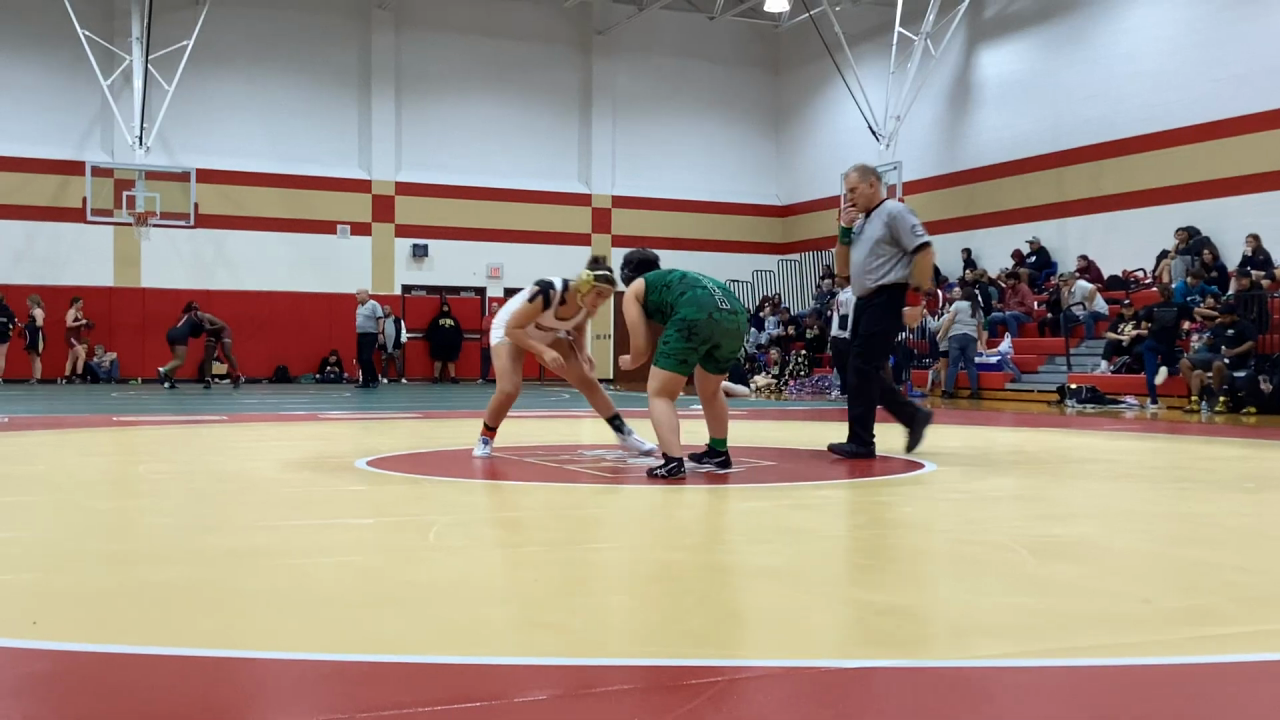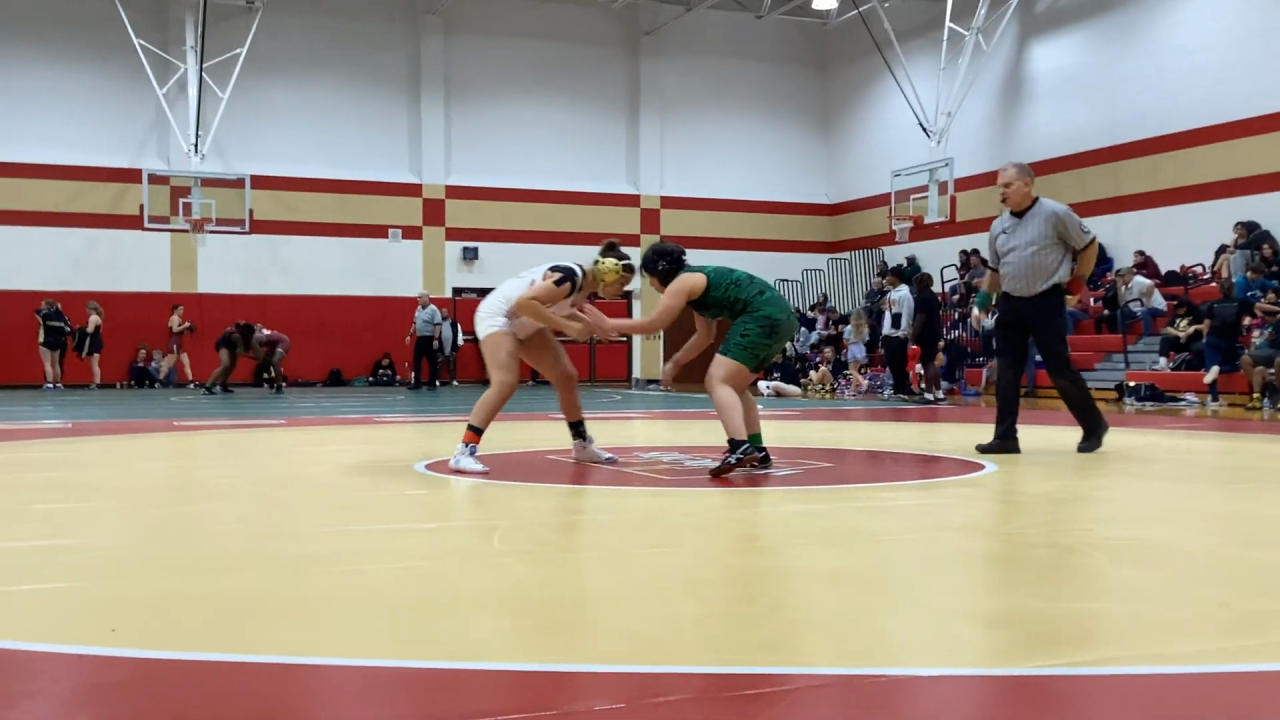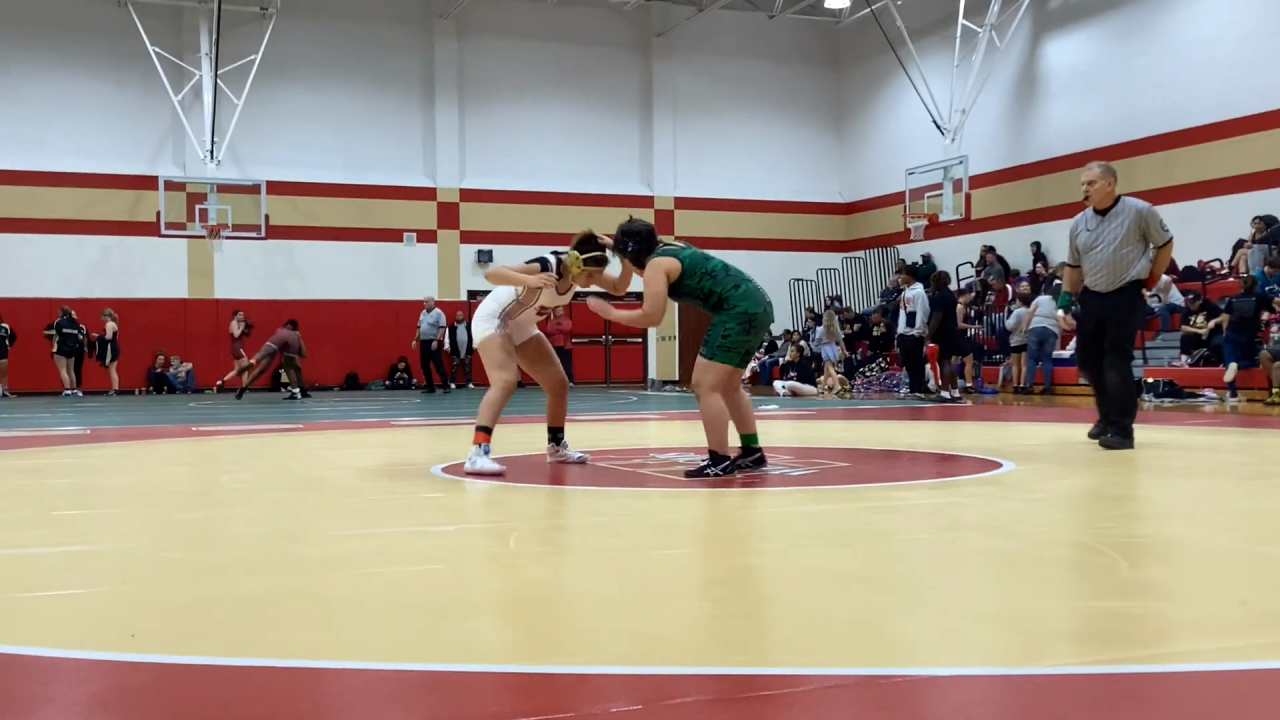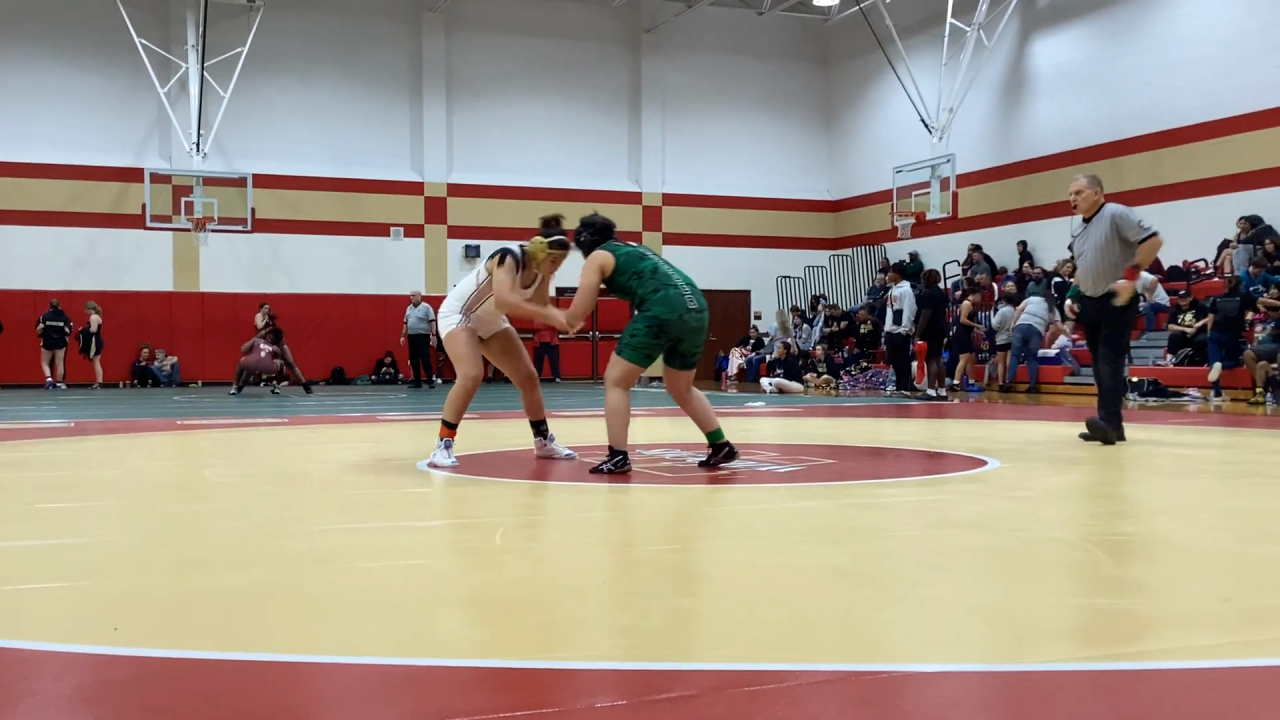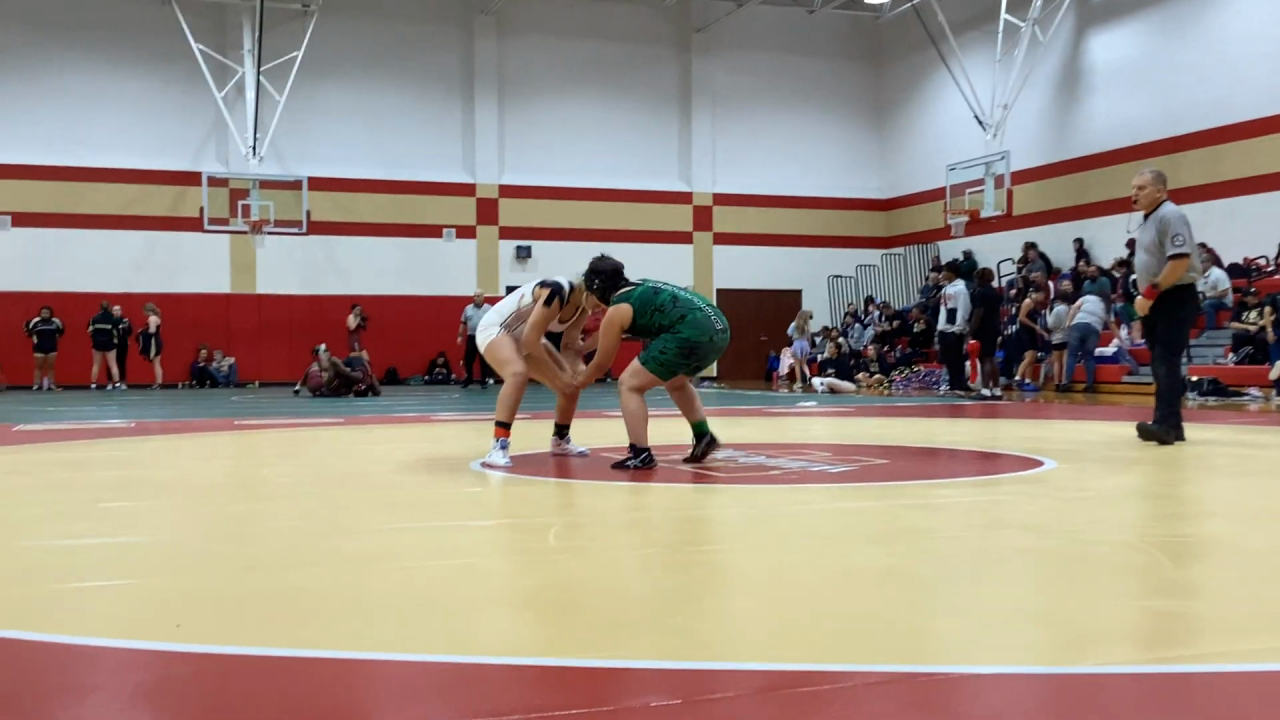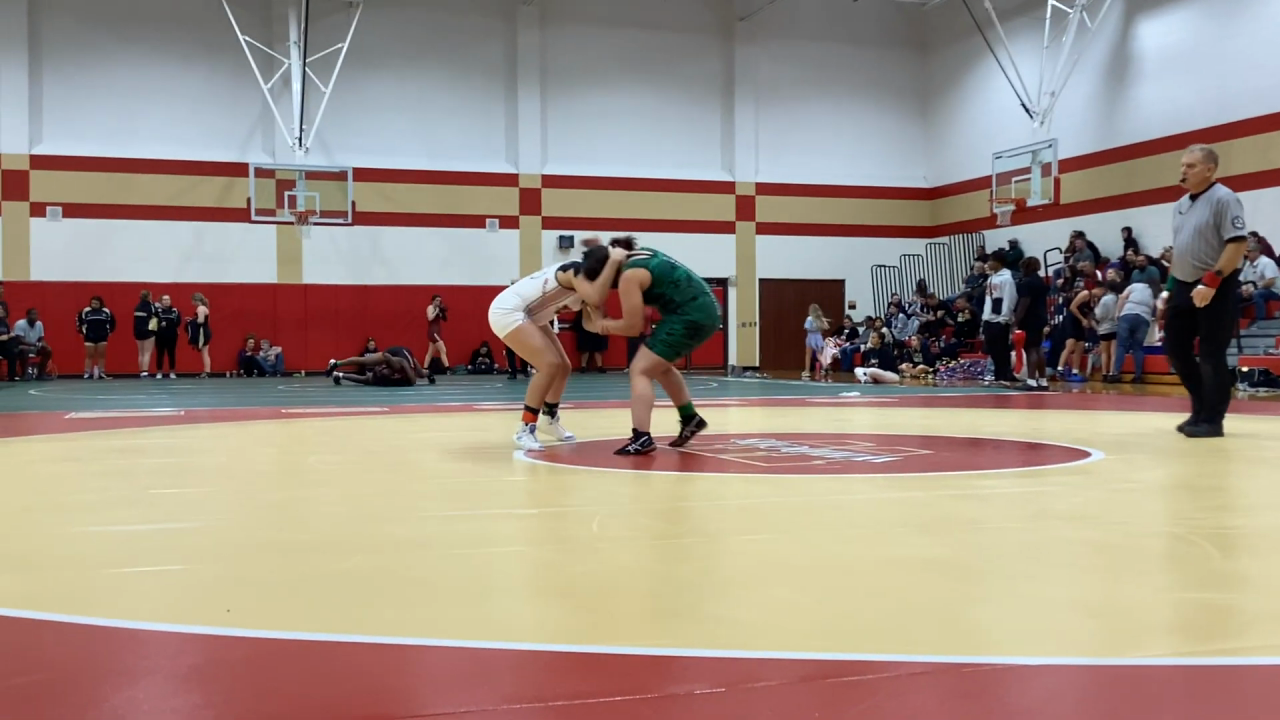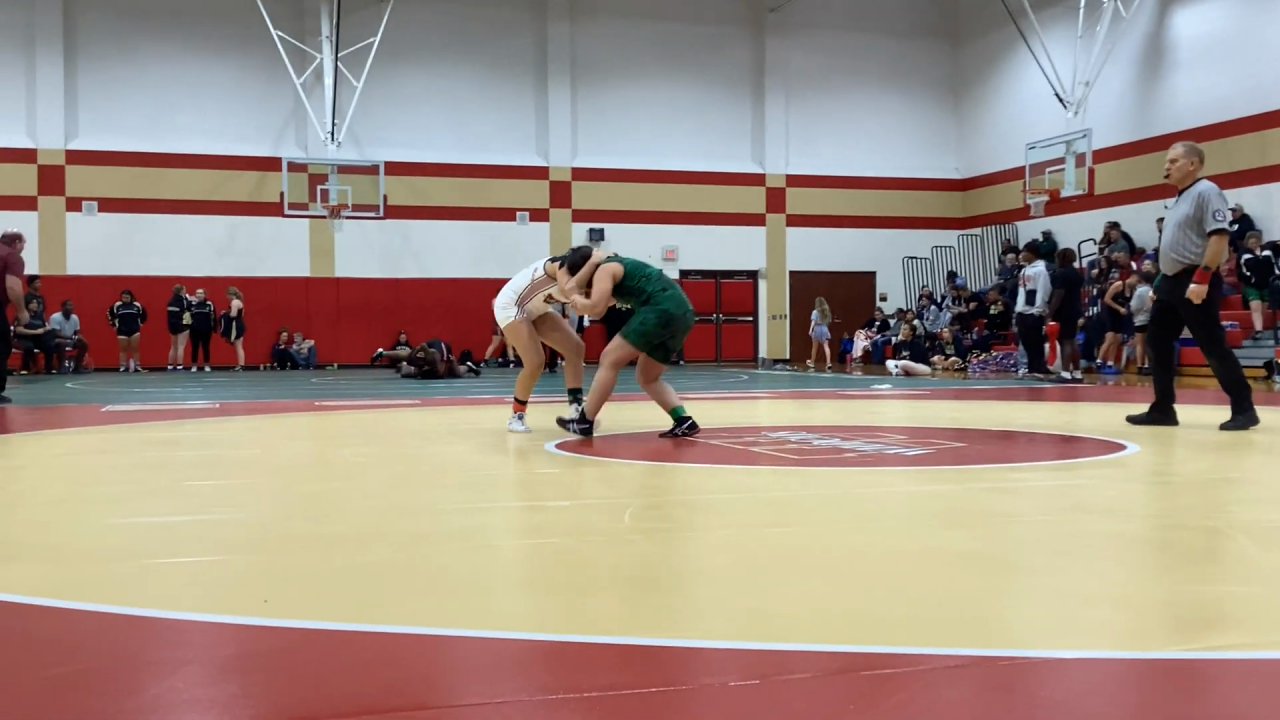
dt=0.7s
person 1, frame 1
left shoulder: (894, 213)
right shoulder: (859, 222)
left elbow: (924, 252)
right elbow: (842, 270)
left wrist: (913, 298)
right wrist: (844, 231)
left hip: (886, 300)
right hip: (865, 302)
left knee: (862, 370)
right knee: (868, 371)
left ankle: (861, 441)
right ankle: (912, 415)
person 1, frame 2
left shoulder: (1055, 213)
right shoulder: (998, 225)
left elbow: (1089, 246)
right elbow: (994, 270)
left wrist: (1077, 284)
right wrist: (983, 298)
left hip: (1046, 301)
right hip: (1010, 303)
left knee: (1058, 368)
right knee: (1007, 371)
left ankle: (1094, 425)
right ankle: (1005, 436)
person 1, frame 3
left shoulder: (1139, 211)
right shoulder: (1079, 223)
left elbow: (1165, 245)
right elbow: (1073, 266)
left wrist: (1150, 281)
right wrist: (1065, 302)
left hip: (1126, 297)
right hip: (1091, 297)
left knee: (1117, 364)
right knee: (1088, 361)
left ankle: (1122, 430)
right ankle: (1109, 417)
person 1, frame 4
left shoulder: (1117, 215)
right shoulder: (1078, 228)
left elbow: (1153, 240)
left wrist: (1130, 275)
left hip: (1118, 300)
right hip: (1089, 301)
left knee: (1110, 359)
right knee: (1099, 362)
left ankle: (1108, 421)
right ankle: (1112, 424)
person 1, frame 5
left shoulder: (1170, 216)
right shoulder: (1145, 221)
left elbow: (1180, 261)
left wrist: (1150, 292)
right wrist: (1145, 294)
left hip: (1175, 299)
right hip: (1154, 302)
left knee: (1166, 361)
right knee: (1160, 363)
left ankle: (1164, 423)
right ankle: (1172, 425)
person 1, frame 6
left shoulder: (1224, 199)
right shoulder: (1181, 205)
left elbow: (1237, 245)
left wrist: (1211, 282)
right wrist: (1173, 284)
left hip: (1215, 289)
right hip: (1183, 286)
left knee: (1211, 356)
right knee: (1176, 350)
left ankle: (1211, 419)
right ankle: (1201, 407)
person 1, frame 7
left shoulder: (1205, 193)
right shoulder: (1180, 198)
left elbow: (1218, 238)
left wrist: (1202, 279)
right wrist: (1160, 286)
left hip: (1194, 282)
right hip: (1170, 281)
left knee: (1212, 344)
right knee: (1157, 344)
left ankle: (1244, 409)
right ankle: (1162, 408)
person 2, frame 1
left shoulder: (633, 291)
right shoulder: (673, 280)
left elbow: (642, 347)
left wrist: (630, 362)
left hip: (695, 316)
right hip: (734, 315)
left knee: (659, 393)
right knee: (709, 390)
left ankle: (674, 462)
right ankle: (718, 453)
person 2, frame 2
left shoulder: (683, 283)
right shoulder: (697, 281)
left elbow: (651, 325)
right elbow: (705, 335)
left wrist: (607, 324)
right wrist: (675, 363)
left hip: (764, 316)
right hip: (780, 317)
left knee: (718, 382)
right knee: (734, 385)
left ankle: (741, 448)
right ankle: (756, 452)
person 2, frame 3
left shoulder: (657, 264)
right shoulder: (673, 249)
left elbow: (651, 317)
left wrist: (611, 312)
left hip: (740, 310)
right hip: (757, 307)
left knee: (705, 386)
right knee: (728, 387)
left ankle: (721, 461)
right ankle: (751, 452)
person 2, frame 4
left shoulder: (597, 257)
right shoulder: (634, 250)
left elbow: (580, 309)
left wrist: (570, 320)
left hip: (663, 312)
right hip: (695, 309)
left knee: (616, 382)
right knee: (680, 388)
left ankle: (618, 457)
right ankle: (721, 446)
person 2, frame 5
left shoulder: (616, 311)
right shoulder: (642, 287)
left elbow: (604, 363)
left wrist: (580, 380)
left hip: (691, 334)
right hip: (717, 330)
left knee: (630, 385)
right knee: (676, 381)
left ankle: (640, 453)
right ankle: (703, 438)
person 2, frame 6
left shoulder: (629, 276)
right shoulder: (642, 253)
left elbow: (632, 326)
left wrist: (602, 324)
left hip: (691, 317)
right hip: (707, 311)
left knee: (641, 370)
right knee: (659, 366)
left ankle: (642, 438)
right ankle: (690, 419)
person 2, frame 7
left shoulder: (605, 269)
right shoulder: (620, 265)
left elbow: (596, 308)
left wrist: (576, 299)
left hip: (661, 310)
right hip: (682, 313)
left knee: (610, 362)
right knee: (649, 377)
left ankle: (585, 421)
right ankle: (684, 421)
person 3, frame 1
left shoulder: (590, 303)
right shoulder: (548, 292)
left elbow: (579, 328)
right elbow: (511, 329)
left wrist: (582, 352)
right wrist: (545, 351)
left hip: (547, 333)
right hip: (508, 329)
left knee: (586, 380)
right knee: (508, 389)
left ankle: (625, 435)
right ankle: (485, 439)
person 3, frame 2
left shoulder: (587, 285)
right shoulder: (570, 278)
right elbow: (524, 302)
left wrist: (589, 324)
right wrist: (564, 324)
left hip: (527, 323)
right hip: (498, 315)
left knee: (566, 376)
right knee: (505, 383)
left ankle: (582, 445)
right ankle: (464, 452)
person 3, frame 3
left shoulder: (579, 269)
right shoulder: (546, 267)
left elbow: (618, 287)
right elbow: (493, 272)
right wrist: (526, 280)
left hip: (521, 327)
right hip: (492, 320)
left knee: (559, 384)
right knee: (506, 381)
left ankle: (557, 447)
right ankle: (478, 452)
person 3, frame 4
left shoulder: (542, 271)
right shoulder: (508, 258)
left elbow: (537, 309)
right elbow: (503, 301)
left wrist: (559, 319)
right wrist: (548, 313)
left hip: (489, 321)
right hip: (456, 314)
left knee: (528, 376)
right knee: (471, 376)
left ankle: (544, 442)
right ankle: (443, 447)
person 3, frame 5
left shoulder: (584, 310)
right shoulder: (556, 290)
left elbow: (569, 347)
right elbow: (530, 338)
right wrist: (557, 375)
left hip: (528, 337)
right hip: (495, 329)
left knee: (572, 385)
right knee: (518, 376)
left ankle: (560, 440)
right ankle: (498, 447)
person 3, frame 6
left shoulder: (588, 282)
right shoulder: (577, 272)
right elbow: (596, 299)
right wrist: (614, 259)
left hip: (526, 316)
right hip: (507, 311)
left knee: (563, 367)
right knee: (551, 364)
left ankle: (550, 420)
right ankle: (525, 430)
person 3, frame 7
right shoulder: (565, 265)
right elbow: (570, 293)
right wrist: (593, 262)
left hip: (536, 309)
right hip: (511, 305)
left knee: (576, 347)
right knee: (535, 362)
left ankle: (576, 408)
right ankle: (516, 415)
